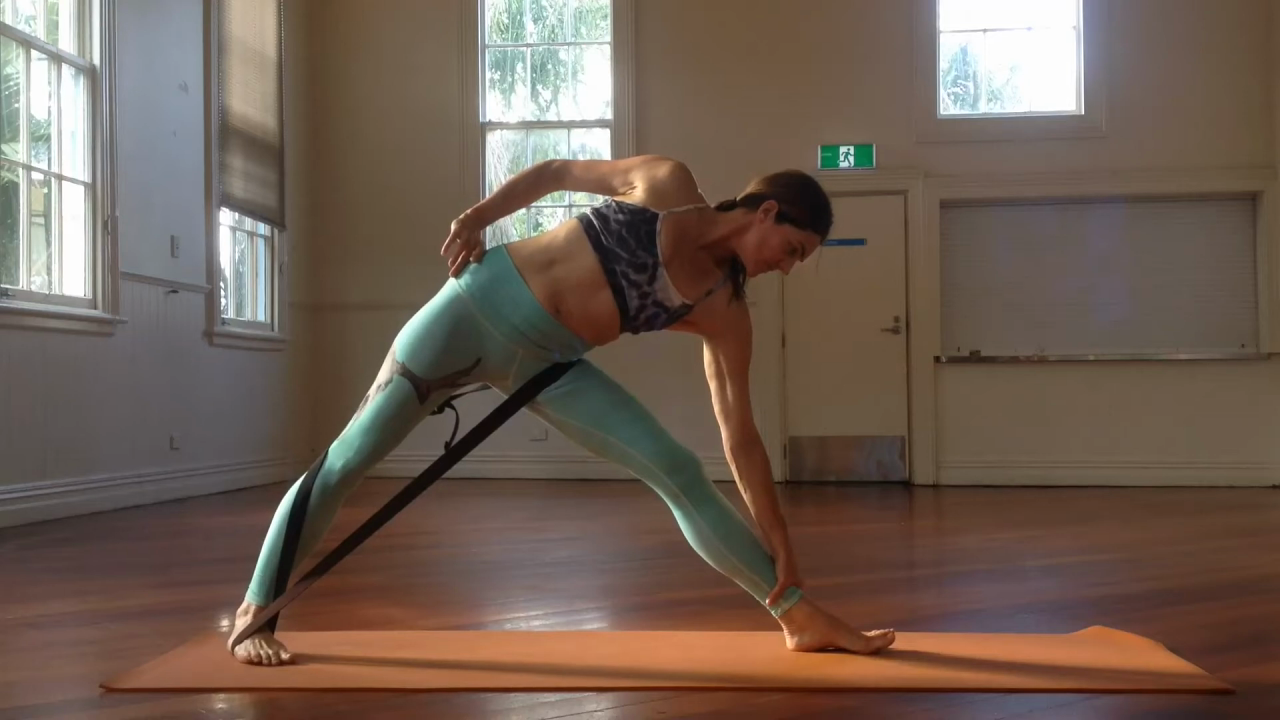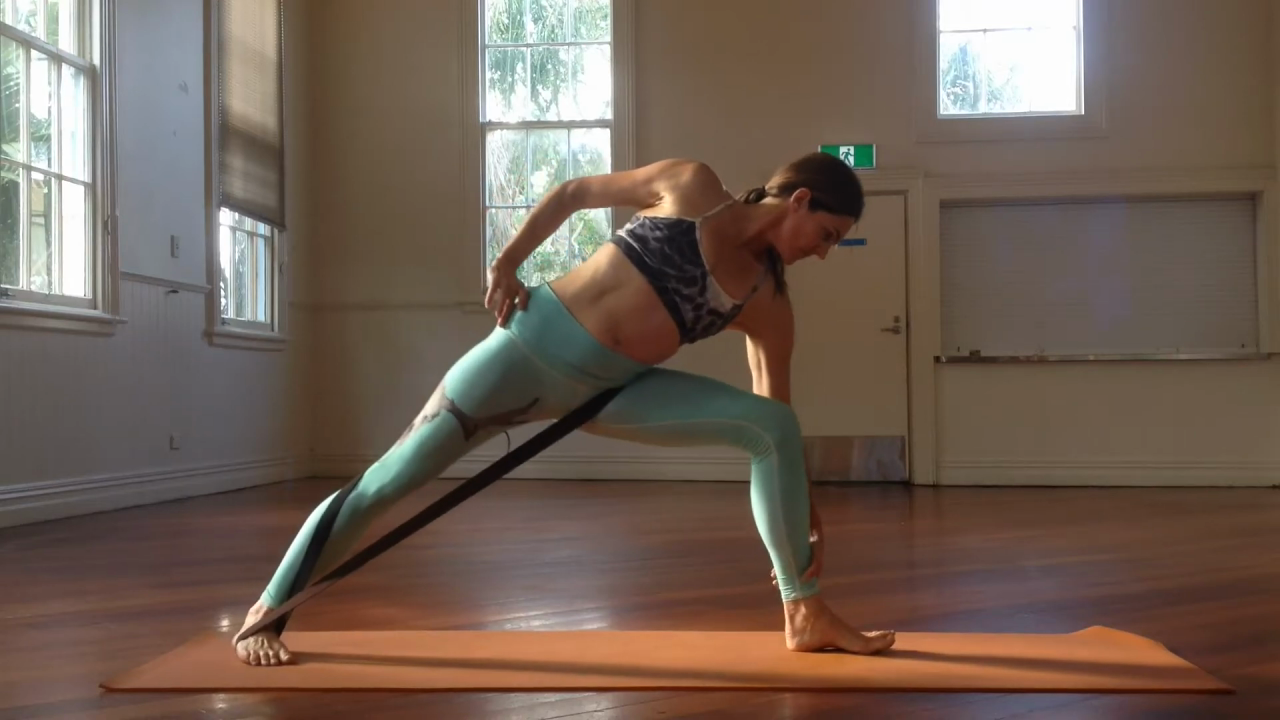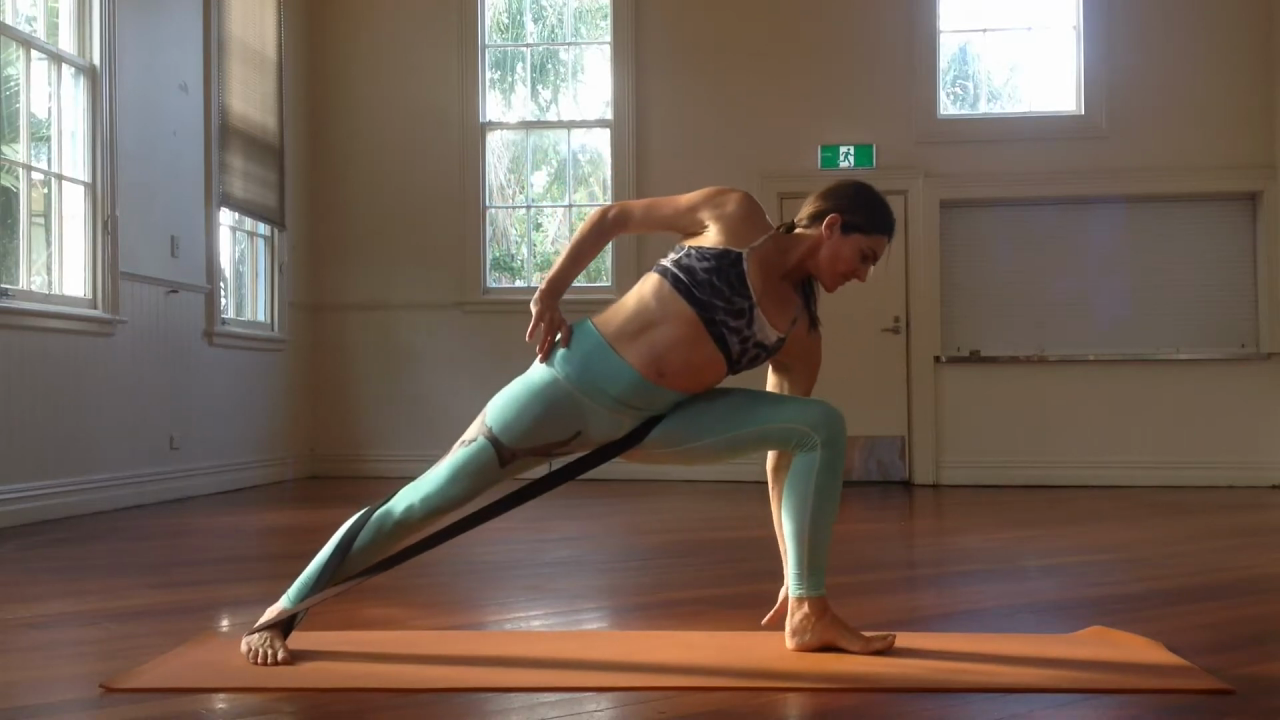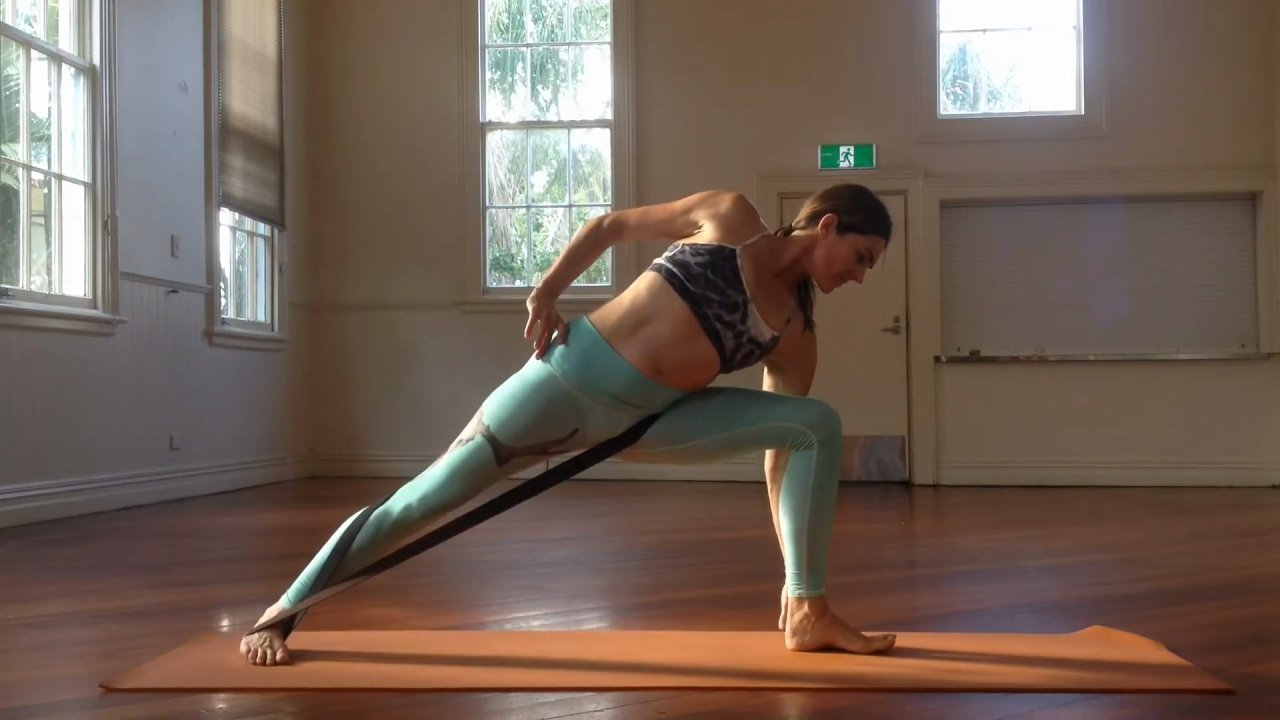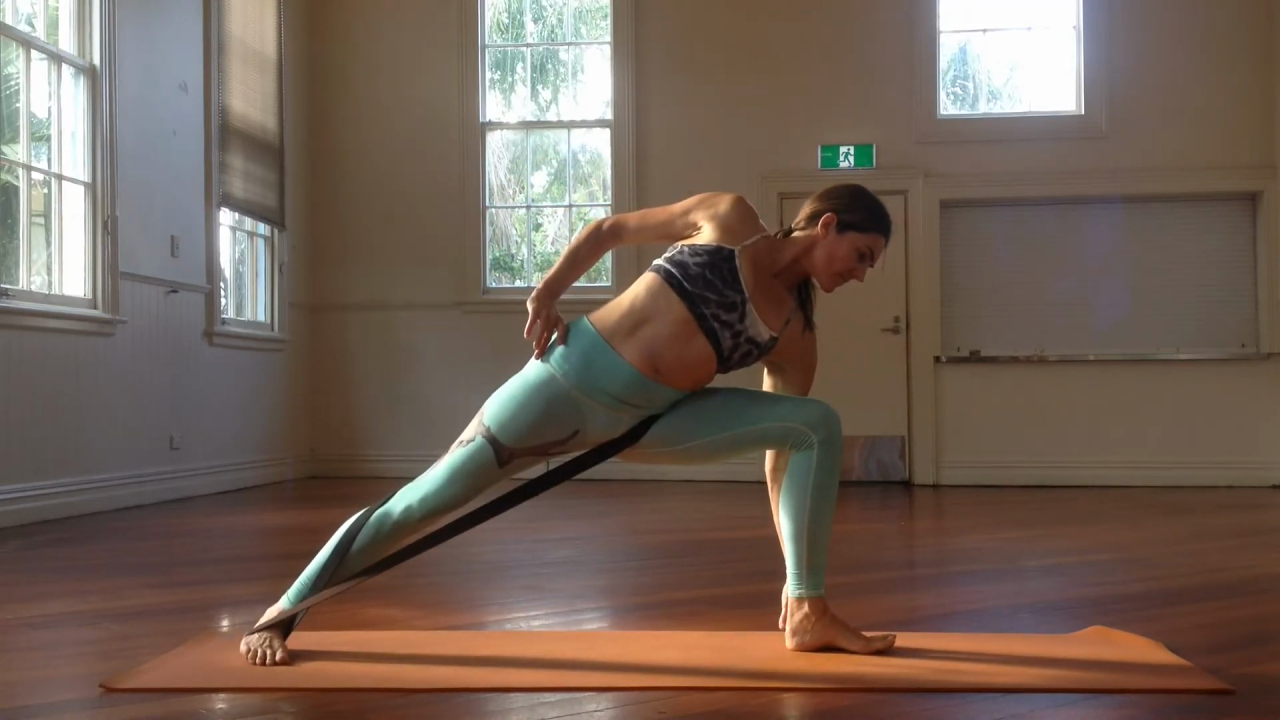
dt=1s
person 1, frame 1
left shoulder: (724, 311)
right shoulder: (666, 183)
left elbow: (741, 437)
right elbow: (556, 172)
left wrist: (779, 543)
right wrist: (476, 217)
left hip: (545, 361)
right hip: (476, 306)
left knee: (679, 471)
right knee: (348, 459)
left ankle: (798, 616)
right ankle: (253, 611)
person 1, frame 2
left shoulder: (768, 305)
right shoulder: (691, 186)
left elbow: (777, 413)
right elbow: (574, 192)
left wrist: (808, 521)
right wrist: (507, 260)
left hip: (606, 389)
right hip: (528, 345)
left knee: (773, 429)
right knee: (384, 484)
left ankle: (804, 613)
right ankle: (266, 613)
person 1, frame 3
left shoulder: (801, 336)
right shoulder: (735, 215)
left elbow: (784, 448)
right elbow: (613, 217)
left wrist: (793, 569)
right wrist: (549, 292)
left hip: (647, 422)
right hip: (574, 377)
left knee: (822, 426)
right knee: (421, 503)
left ankle: (808, 613)
right ankle: (283, 610)
person 1, frame 4
left shoulder: (795, 338)
right shoulder: (730, 216)
left elbow: (781, 453)
right elbow: (610, 226)
left wrist: (794, 572)
right wrist: (545, 293)
left hip: (644, 421)
right hip: (569, 374)
left knee: (817, 425)
right knee: (422, 501)
left ankle: (808, 612)
right ankle: (281, 611)
person 1, frame 5
left shoulder: (795, 337)
right shoulder: (729, 217)
left elbow: (782, 453)
right elbow: (609, 230)
left wrist: (795, 572)
right wrist: (545, 294)
left hip: (644, 421)
right hip: (569, 374)
left knee: (818, 425)
right knee: (424, 502)
left ankle: (808, 612)
right ankle: (282, 612)
